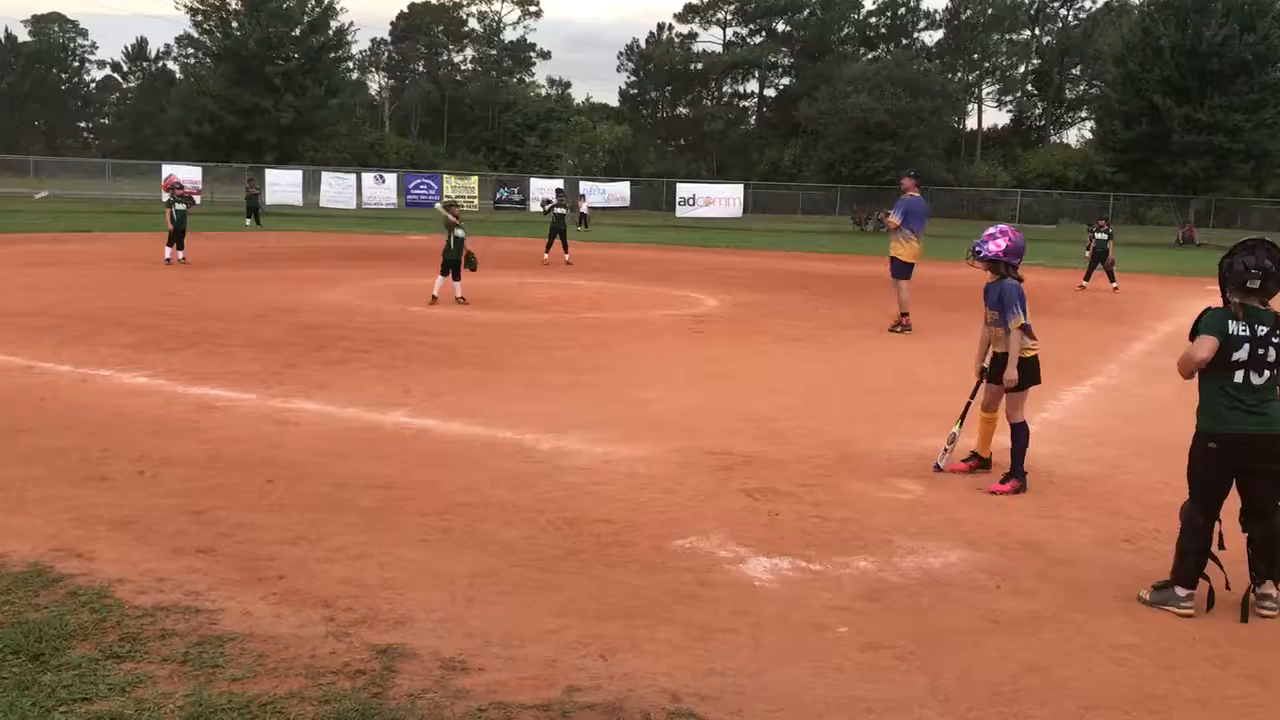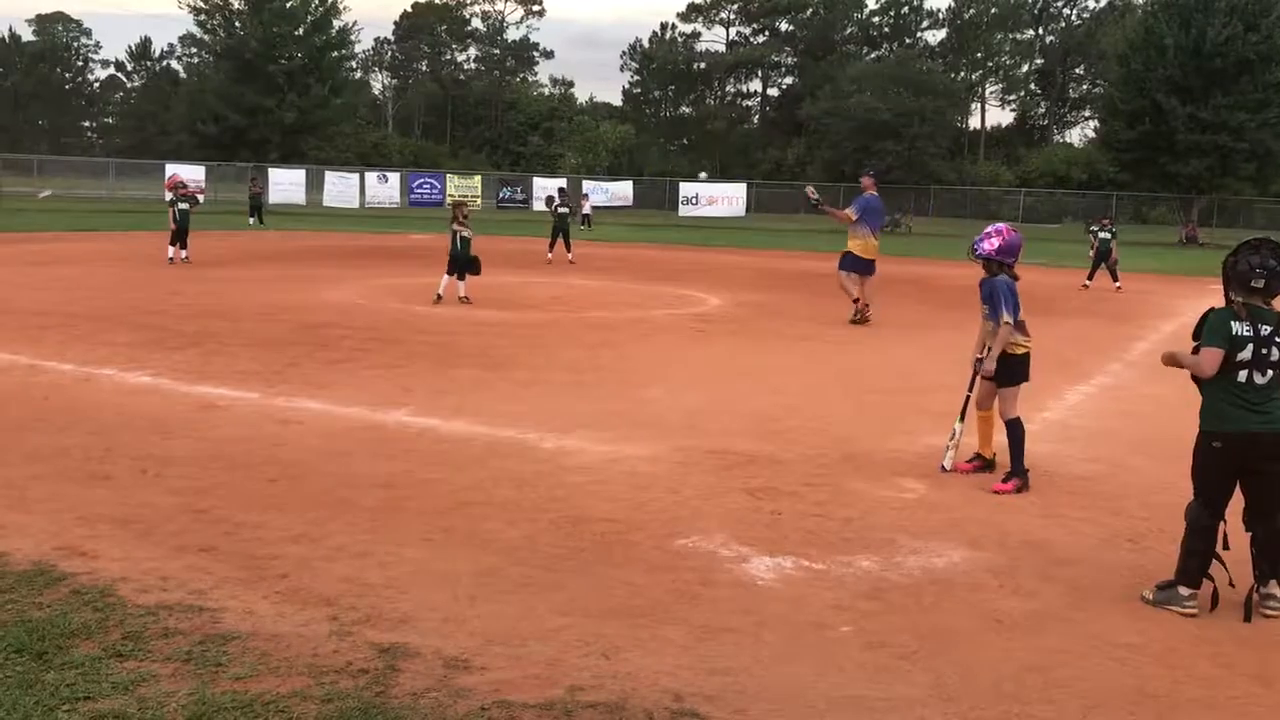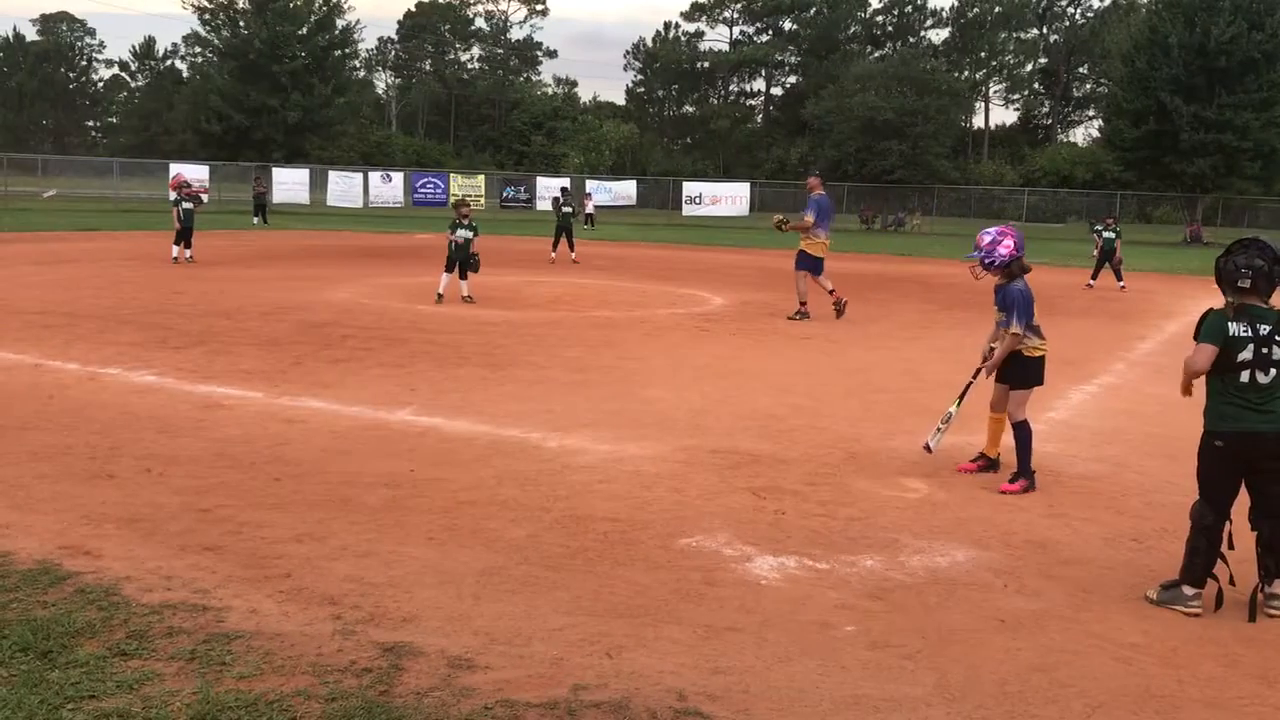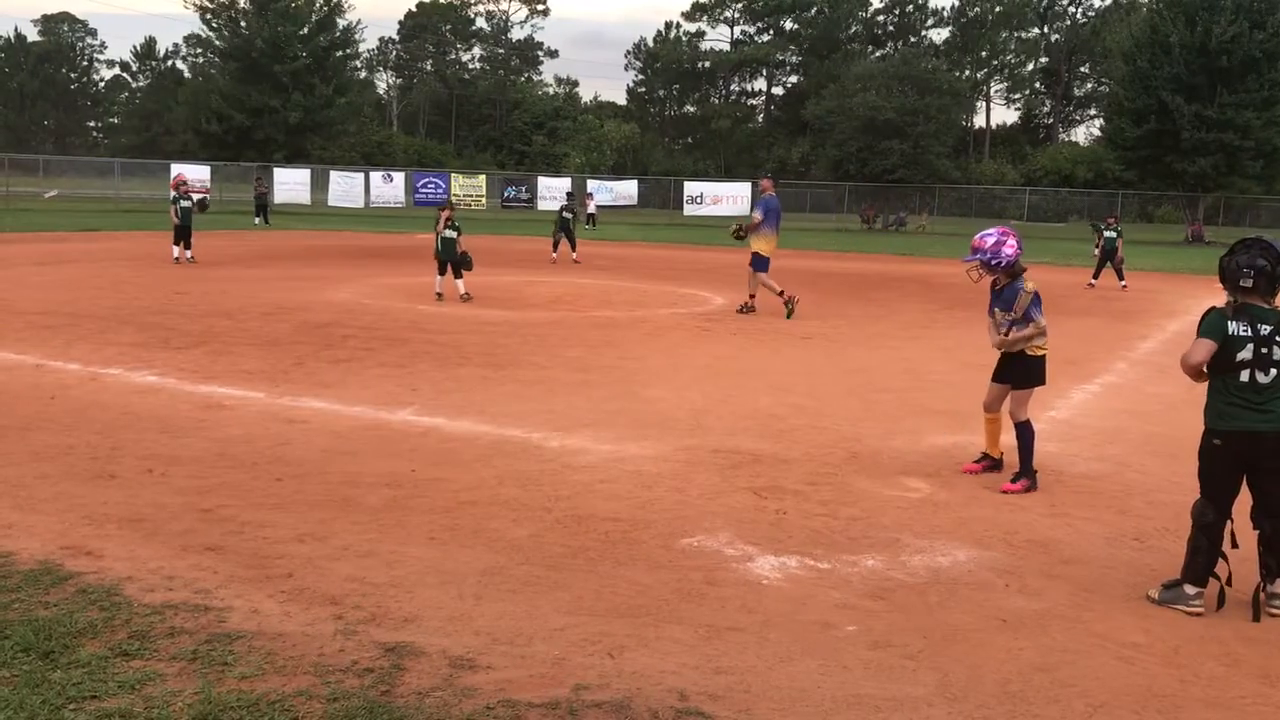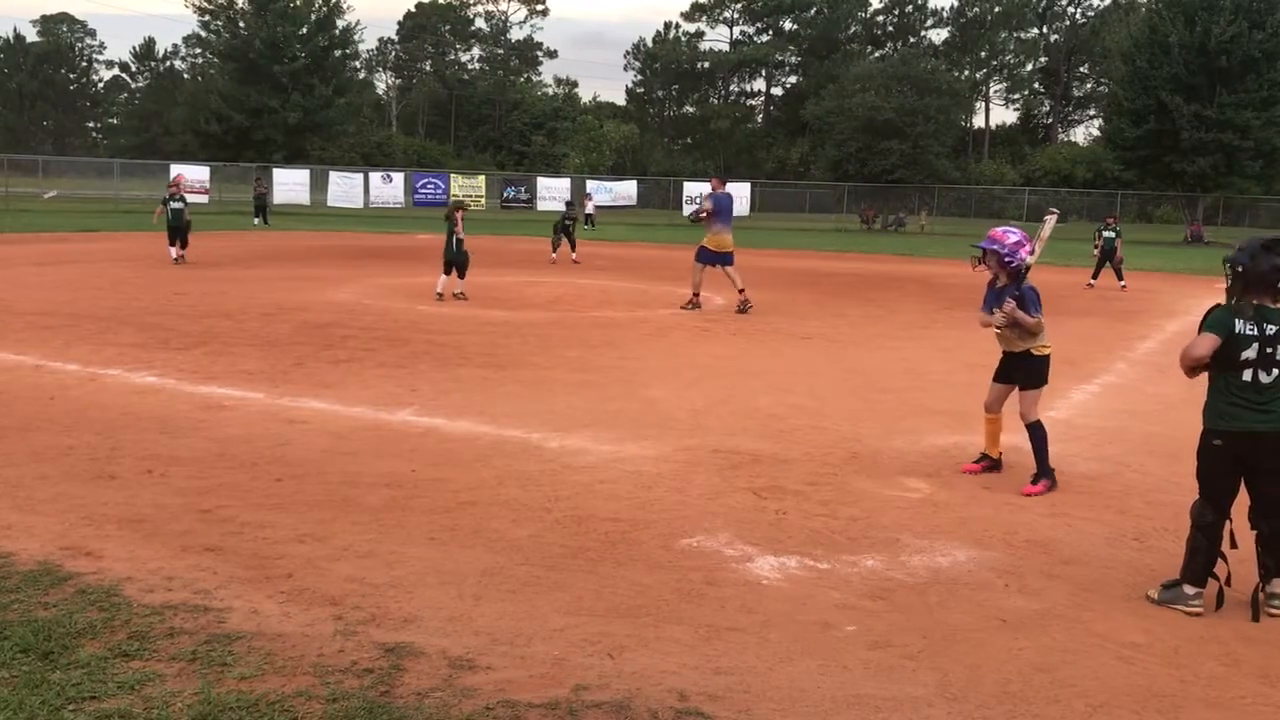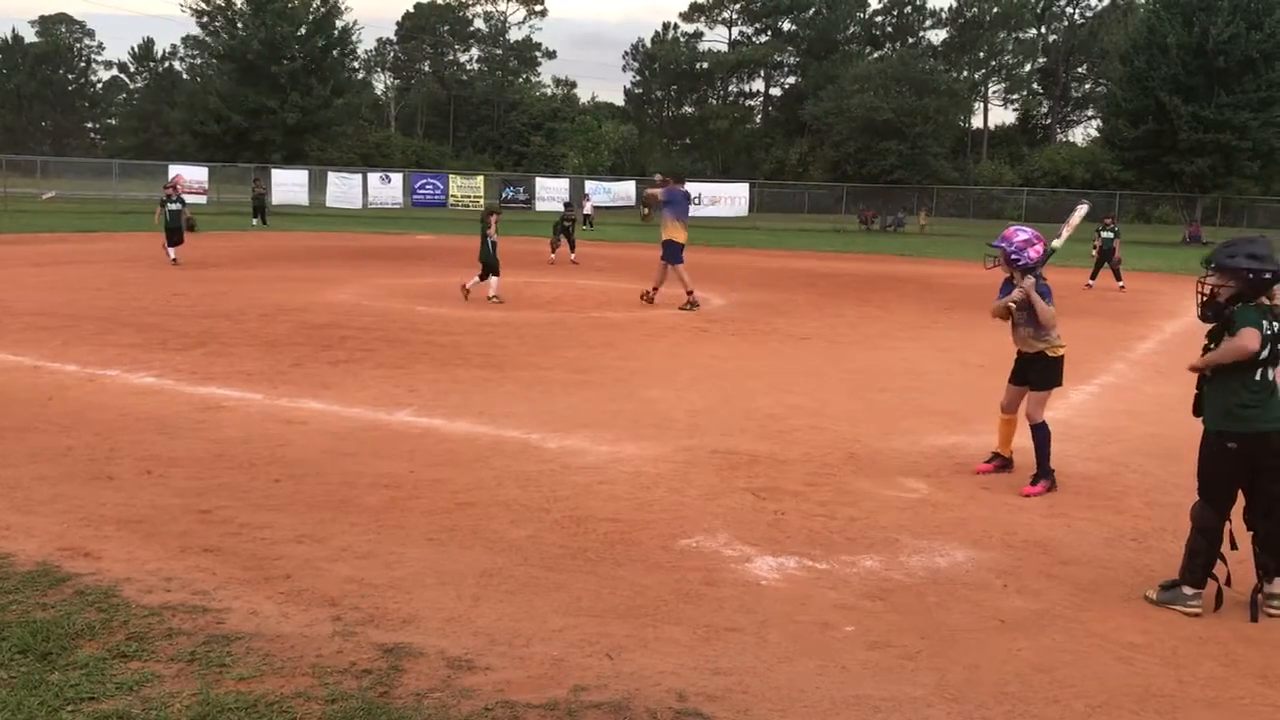
dt=0.5s
person 1, frame 1
left shoulder: (1219, 318)
left elbow: (1199, 354)
left wrist: (1185, 367)
left hip: (1218, 434)
left knee: (1200, 512)
left ankle: (1182, 589)
person 1, frame 2
left shoulder: (1222, 318)
left elbow: (1205, 368)
left wrist: (1179, 357)
left hip: (1222, 434)
left knee: (1206, 511)
left ankle: (1185, 589)
person 1, frame 3
left shoulder: (1220, 319)
left elbow: (1198, 365)
left wrist: (1185, 381)
left hip: (1226, 433)
left knee: (1211, 511)
left ankle: (1190, 588)
person 1, frame 4
left shoulder: (1221, 318)
left elbow: (1193, 359)
left wrist: (1199, 374)
left hip: (1225, 433)
left knee: (1212, 510)
left ankle: (1192, 588)
person 1, frame 5
left shoulder: (1226, 315)
left elbow: (1196, 352)
left wrist: (1191, 368)
left hip: (1225, 432)
left knee: (1211, 510)
left ankle: (1191, 588)
person 1, frame 6
left shoulder: (1243, 315)
left elbow: (1248, 345)
left wrist: (1205, 359)
left hip: (1231, 432)
left knee: (1211, 510)
left ankle: (1190, 589)
person 2, frame 1
left shoulder: (1010, 288)
right shoulder: (991, 285)
left elbow: (1017, 329)
left wrist: (1012, 367)
right wrist: (980, 360)
left hip: (1020, 358)
right hip: (1000, 355)
left knee: (1014, 414)
right knee: (988, 406)
left ankle: (1017, 476)
right ankle: (982, 456)
person 2, frame 2
left shoulder: (1000, 284)
right shoulder: (988, 281)
left elbow: (1007, 325)
left wrist: (992, 358)
right wrist: (978, 352)
left hip: (1012, 354)
right hip: (995, 352)
left knee: (1007, 411)
right knee: (982, 403)
left ankle: (1018, 474)
right ankle: (985, 456)
person 2, frame 3
left shoulder: (1016, 290)
right shoulder: (1004, 285)
left elbow: (1015, 334)
left wrist: (995, 361)
right wrist: (989, 343)
left hip: (1027, 356)
right hip: (1010, 354)
left knee: (1015, 412)
right knee: (997, 406)
left ankle: (1025, 475)
right ankle: (990, 456)
person 2, frame 4
left shoulder: (1023, 290)
right shoulder: (996, 286)
left elbow: (1041, 327)
left wrist: (1015, 337)
right wrist: (995, 337)
left hip: (1029, 356)
right hip: (1008, 355)
left knee: (1017, 413)
right knee: (990, 405)
left ankle: (1027, 475)
right ankle: (993, 456)
person 2, frame 5
left shoulder: (1024, 291)
right shoulder: (993, 286)
left elbow: (1039, 327)
right elbow: (983, 317)
left wrist: (1016, 314)
right wrist: (993, 319)
left hip: (1033, 356)
right hip: (1010, 354)
left knee: (1028, 414)
right knee: (991, 405)
left ankle: (1045, 474)
right ankle: (992, 456)
person 2, frame 6
left shoulder: (1039, 287)
right shoulder: (1010, 284)
left elbow: (1051, 323)
right elbow: (996, 314)
left wrist: (1033, 294)
right wrist: (1009, 300)
left hip: (1046, 357)
right hip: (1025, 355)
left knee: (1034, 414)
right knee: (1007, 406)
left ankle: (1045, 476)
right ankle: (1003, 456)
